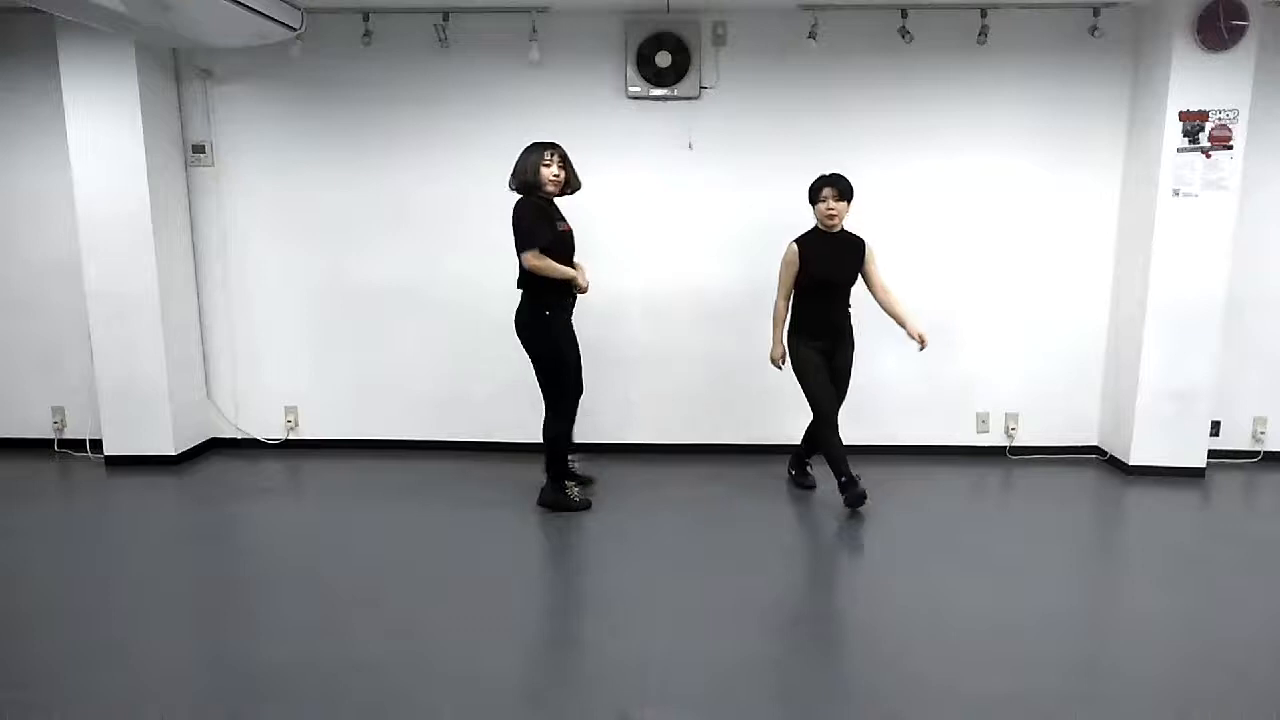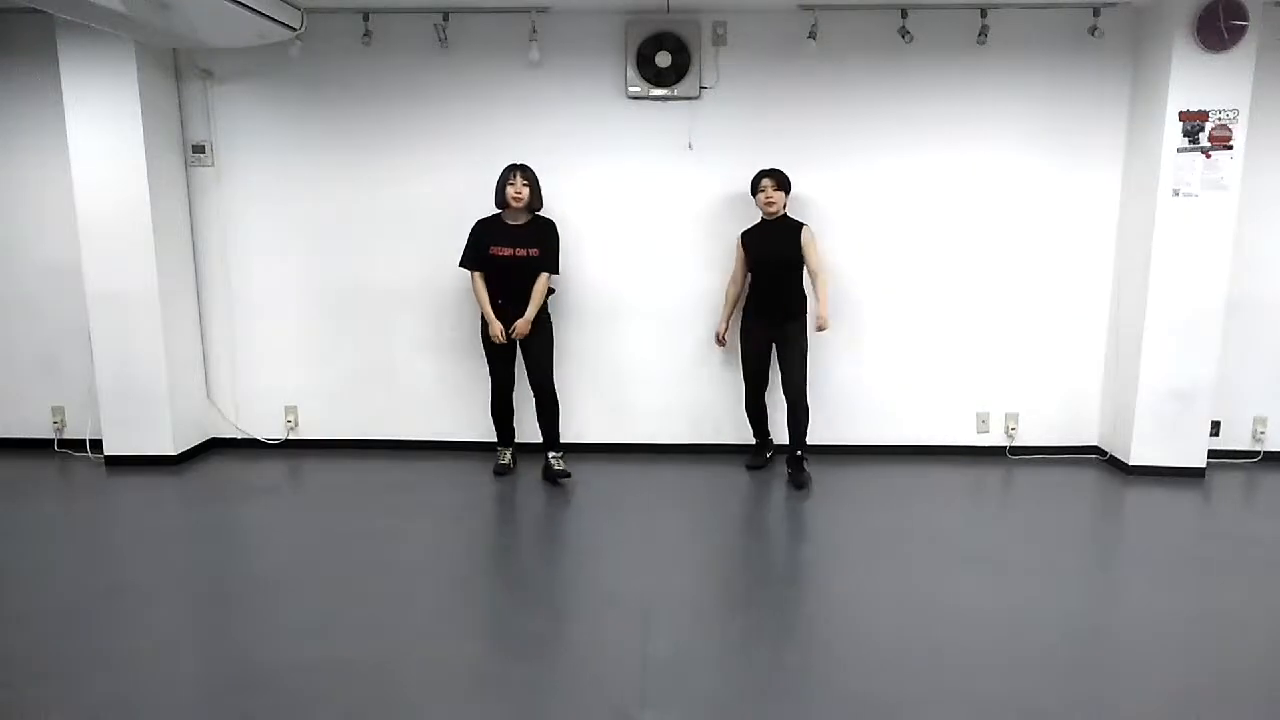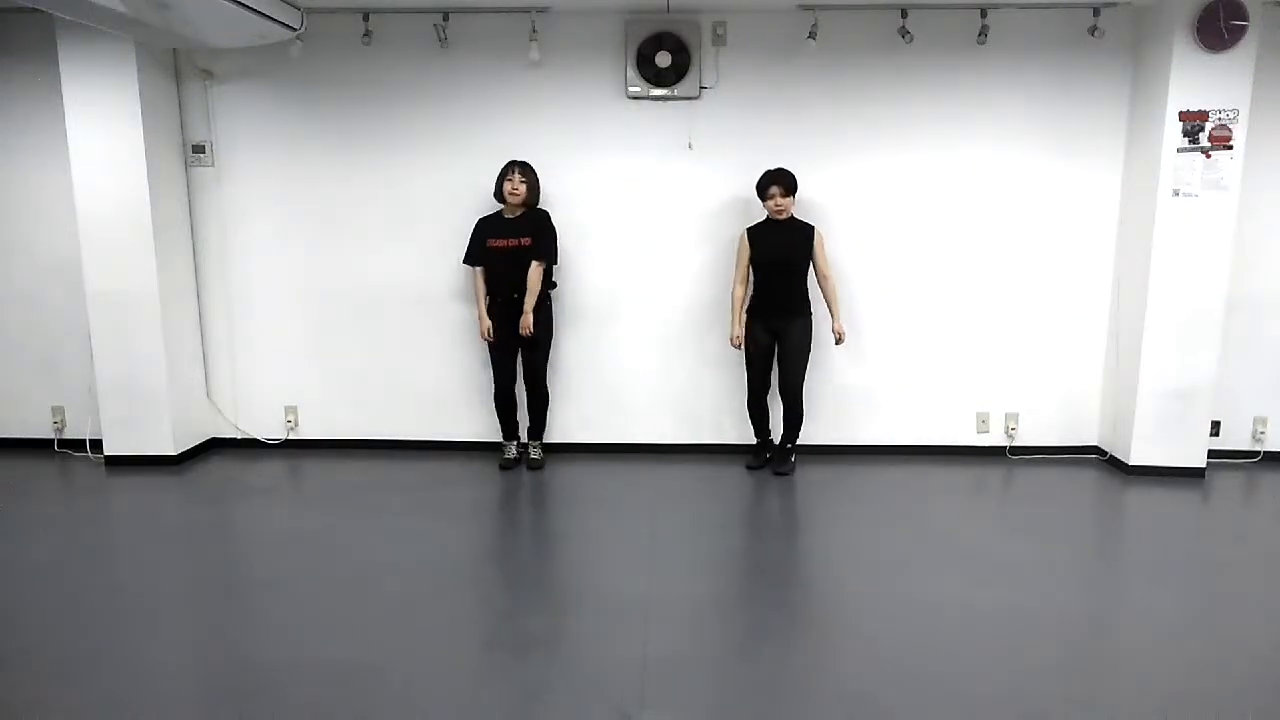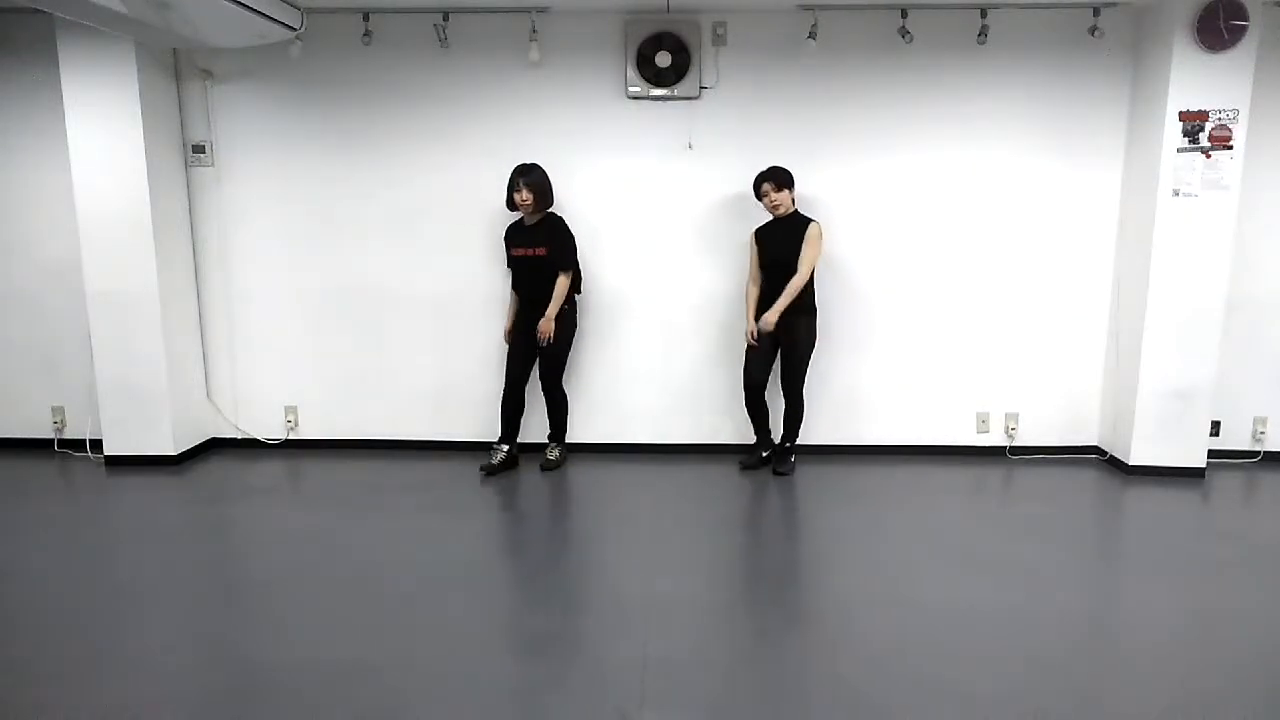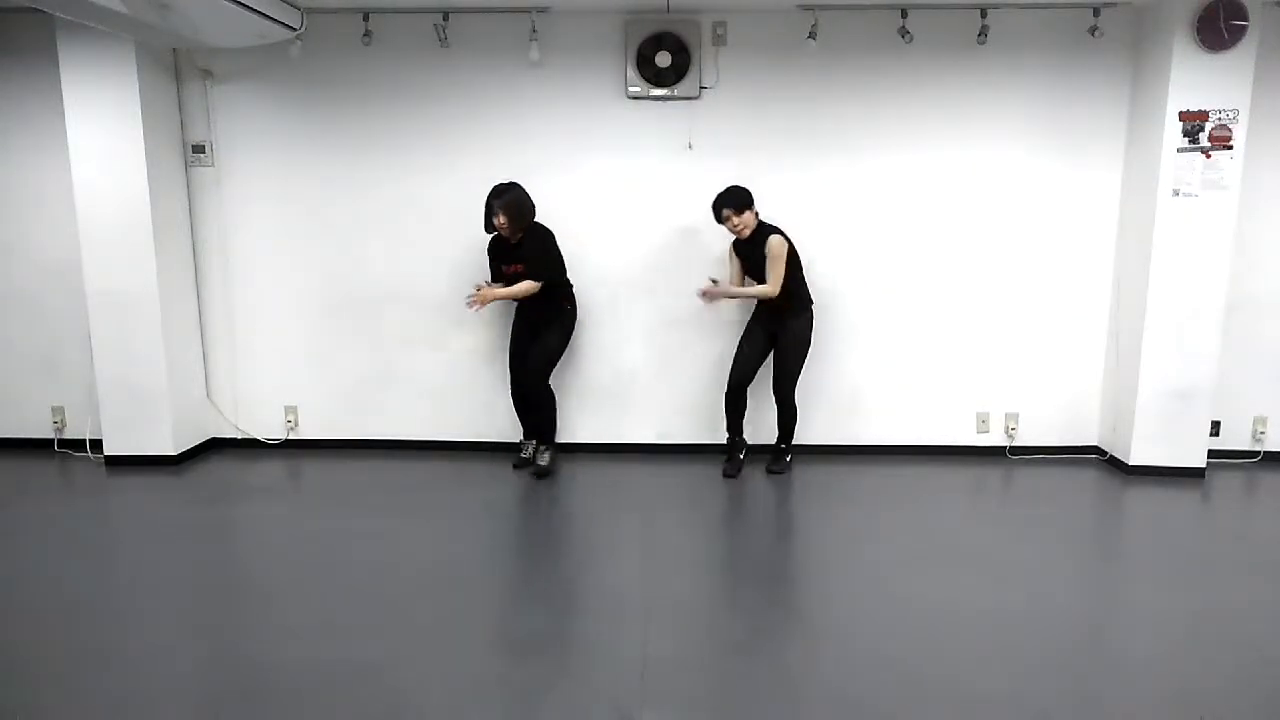
dt=1s
person 1, frame 1
left shoulder: (548, 207)
right shoulder: (528, 208)
right elbow: (531, 260)
left wrist: (576, 268)
right wrist: (573, 276)
left hip: (554, 314)
right hip: (541, 316)
left knee: (571, 390)
right knee: (559, 398)
left ankle: (563, 462)
right ankle: (556, 487)
person 1, frame 2
left shoulder: (544, 229)
right shoulder: (484, 229)
left elbow: (544, 277)
right elbow: (477, 277)
left wrist: (528, 319)
right wrist: (491, 320)
left hip: (535, 317)
right hip: (496, 317)
left knee: (544, 384)
right knee: (501, 387)
left ankle: (553, 456)
right ankle: (505, 449)
person 1, frame 3
left shoulder: (539, 220)
right shoulder: (485, 225)
left elbow: (537, 267)
right elbow: (479, 273)
left wrist: (528, 312)
right wrist: (482, 315)
left hip: (535, 311)
right hip: (499, 311)
left knee: (535, 380)
right knee: (503, 382)
left ankle: (535, 442)
right ankle: (510, 443)
person 1, frame 4
left shoulder: (556, 227)
right shoulder: (513, 232)
left elbow: (565, 275)
left wrist: (550, 317)
right wrist: (511, 319)
left hip: (557, 315)
right hip: (526, 315)
left knee: (551, 381)
right knee: (514, 381)
left ankle: (556, 444)
right ankle: (505, 447)
person 1, frame 5
left shoulder: (541, 238)
right shoulder: (496, 245)
left elbow: (534, 284)
right elbow: (500, 284)
left wrist: (494, 295)
right wrist: (487, 294)
left hip: (558, 315)
right hip: (526, 316)
left knee: (535, 377)
right knee: (518, 382)
left ankle: (546, 446)
right ankle: (531, 440)
person 2, frame 1
left shoulder: (858, 247)
right shoulder: (799, 247)
left elbow: (880, 292)
right elbow: (783, 298)
left wrist: (908, 326)
right wrist: (777, 341)
left hip: (841, 340)
right hip: (805, 342)
left knee: (829, 412)
right knee: (826, 411)
left ankle: (799, 462)
right ankle: (847, 482)
person 2, frame 2
left shoulder: (800, 231)
right shoulder: (747, 237)
left elbow: (816, 272)
right elbow: (737, 282)
left wrist: (822, 306)
right wrist: (724, 320)
left hip: (791, 320)
right hip: (755, 321)
left knee: (795, 391)
right knee: (754, 389)
left ankle: (797, 460)
right ankle: (763, 444)
person 2, frame 3
left shoulder: (810, 233)
right shoulder: (751, 235)
left elbow: (825, 277)
right elbow: (740, 282)
left wrist: (836, 318)
right wrist: (736, 323)
left hip: (797, 320)
right hip: (759, 321)
left knee: (791, 389)
right knee: (757, 389)
left ankle: (787, 448)
right ankle: (763, 444)
person 2, frame 4
left shoulder: (809, 228)
right shoulder: (760, 234)
left elbow: (802, 274)
right elbow: (754, 280)
left wrist: (777, 312)
right wrist: (750, 319)
left hip: (799, 319)
right hip: (765, 318)
left knee: (792, 389)
right knee: (752, 384)
left ankle: (787, 449)
right ankle: (764, 446)
person 2, frame 5
left shoulder: (774, 239)
right shoulder: (737, 247)
left elbow: (772, 289)
right elbow: (738, 285)
left wrist: (728, 291)
right wrist: (722, 291)
left hip: (794, 320)
right hip: (762, 318)
left knee: (783, 390)
right knee: (737, 382)
left ankle: (783, 449)
right ankle: (736, 447)
